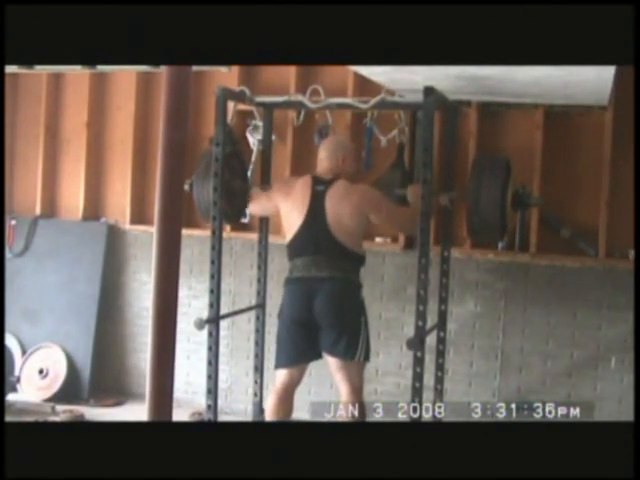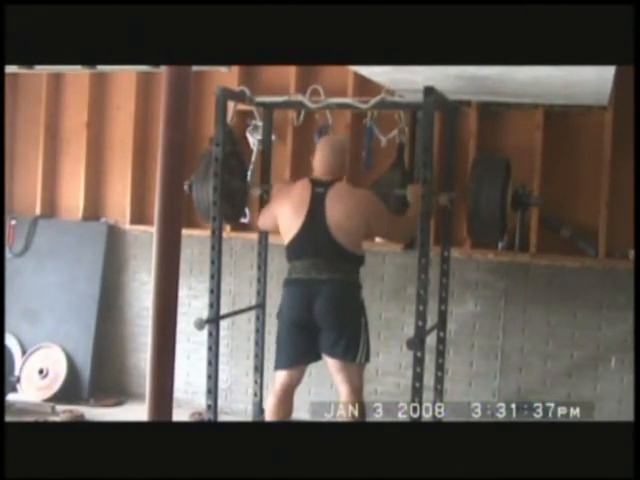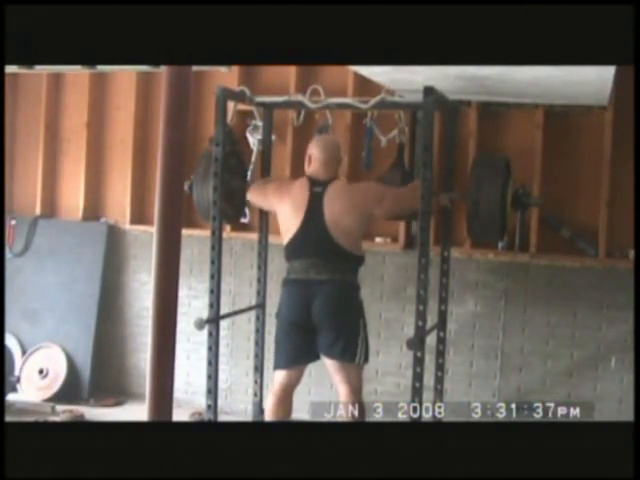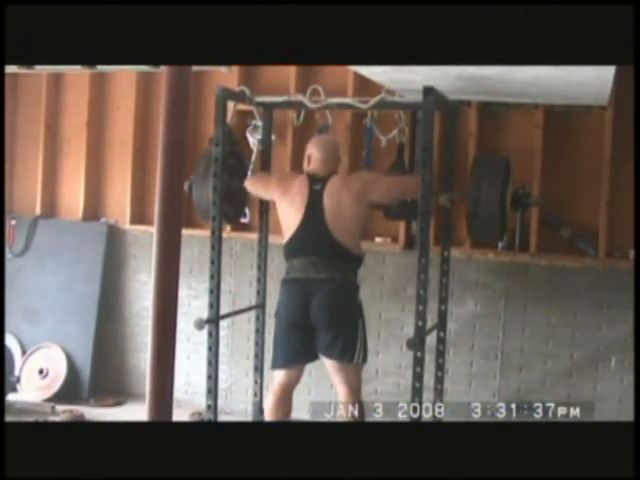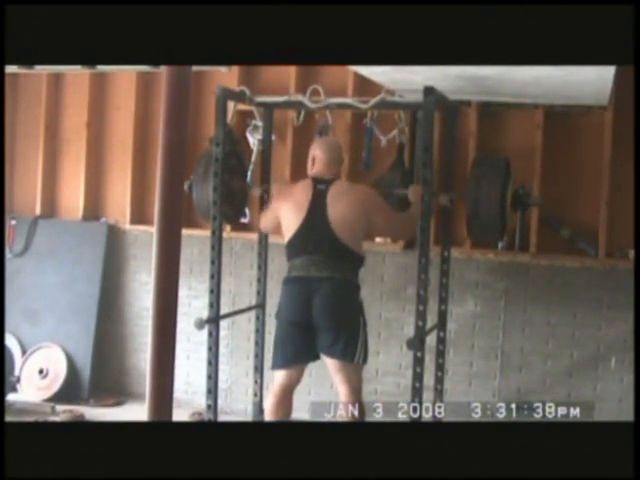
dt=0.3s
person 1, frame 1
left shoulder: (288, 190)
right shoulder: (360, 196)
left elbow: (254, 205)
right elbow: (409, 222)
right wrist: (416, 199)
left hip: (297, 292)
right hip: (339, 295)
left knee: (284, 381)
right knee: (350, 387)
person 1, frame 2
left shoulder: (287, 194)
right shoulder: (360, 200)
left elbow: (264, 223)
right elbow: (403, 232)
right wrist: (416, 202)
left hip: (296, 294)
right hip: (339, 296)
left knee: (283, 382)
right knee: (349, 387)
person 1, frame 3
left shoulder: (284, 192)
right shoulder: (360, 195)
left elbow: (252, 192)
right elbow: (411, 199)
left hip: (295, 294)
right hip: (338, 296)
left knee: (283, 382)
right knee: (349, 388)
person 1, frame 4
left shoulder: (286, 186)
right shoulder: (358, 187)
left elbow: (252, 181)
right elbow: (414, 185)
right wrist: (425, 189)
left hip: (293, 293)
right hip: (336, 295)
left knee: (282, 381)
right knee: (348, 387)
person 1, frame 5
left shoulder: (287, 194)
right shoulder: (360, 196)
left elbow: (265, 225)
right elbow: (404, 230)
right wrist: (417, 201)
left hip: (295, 293)
right hip: (338, 295)
left knee: (283, 382)
right knee: (349, 387)
